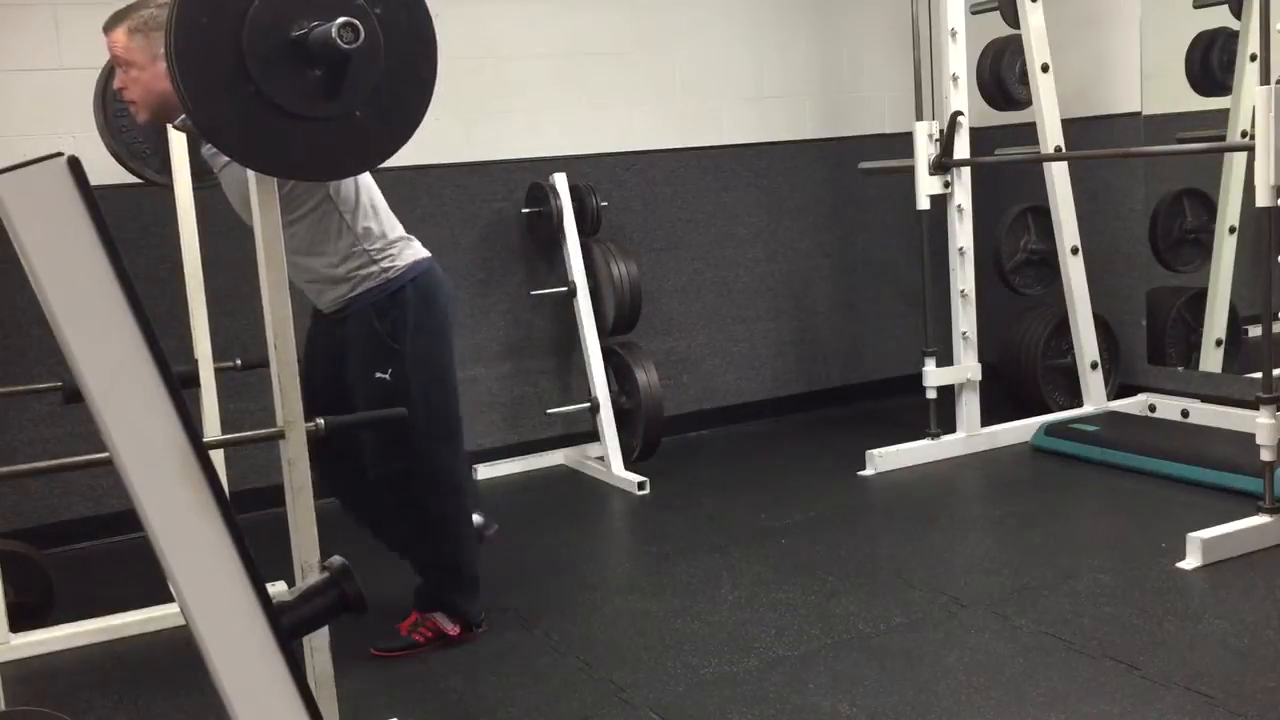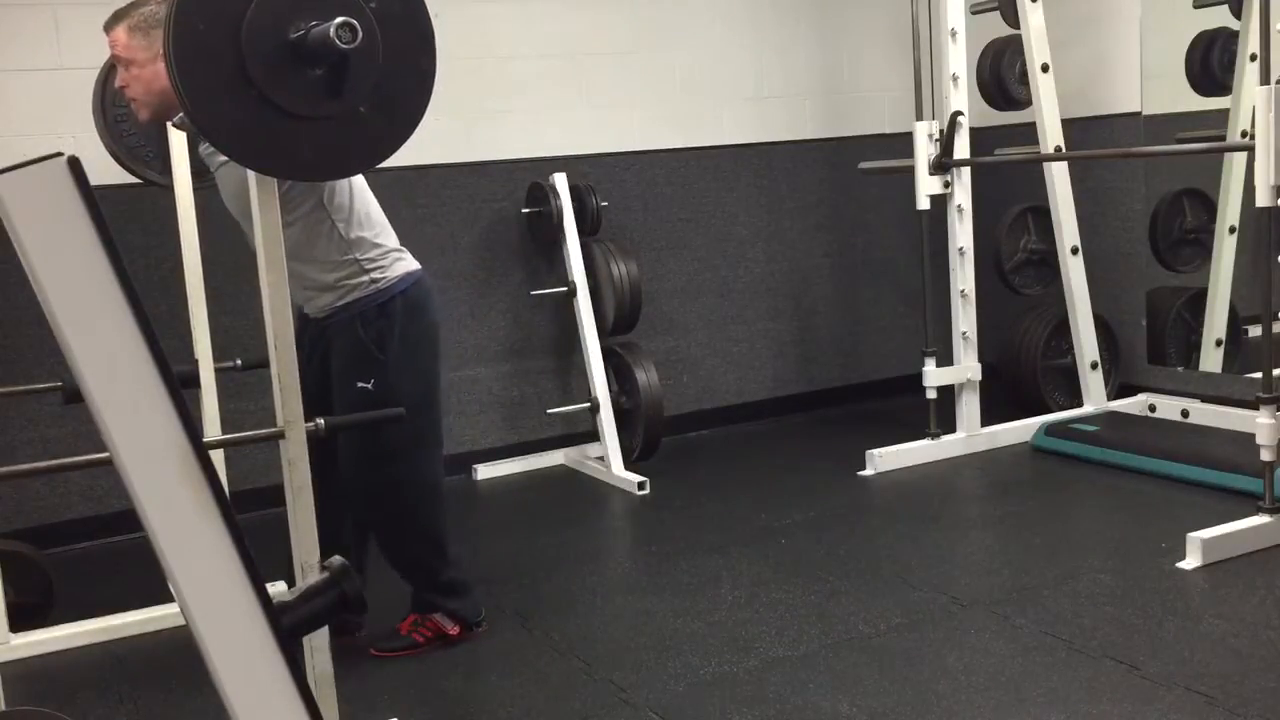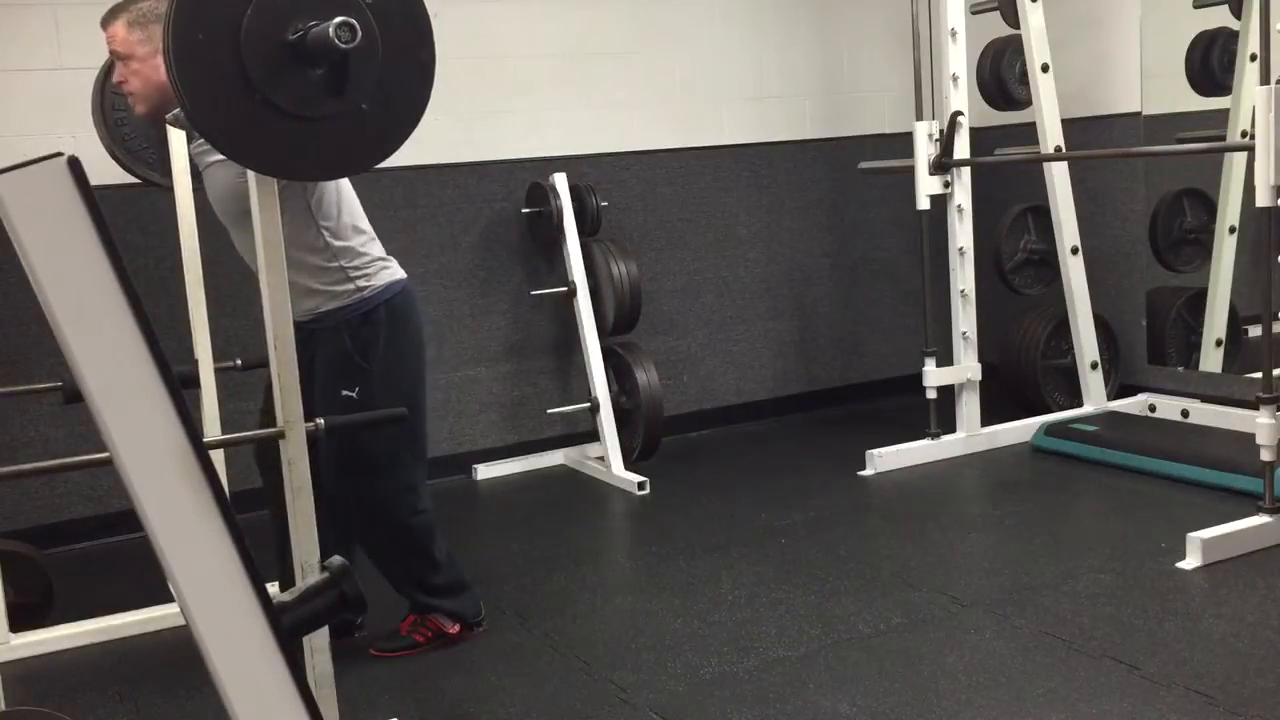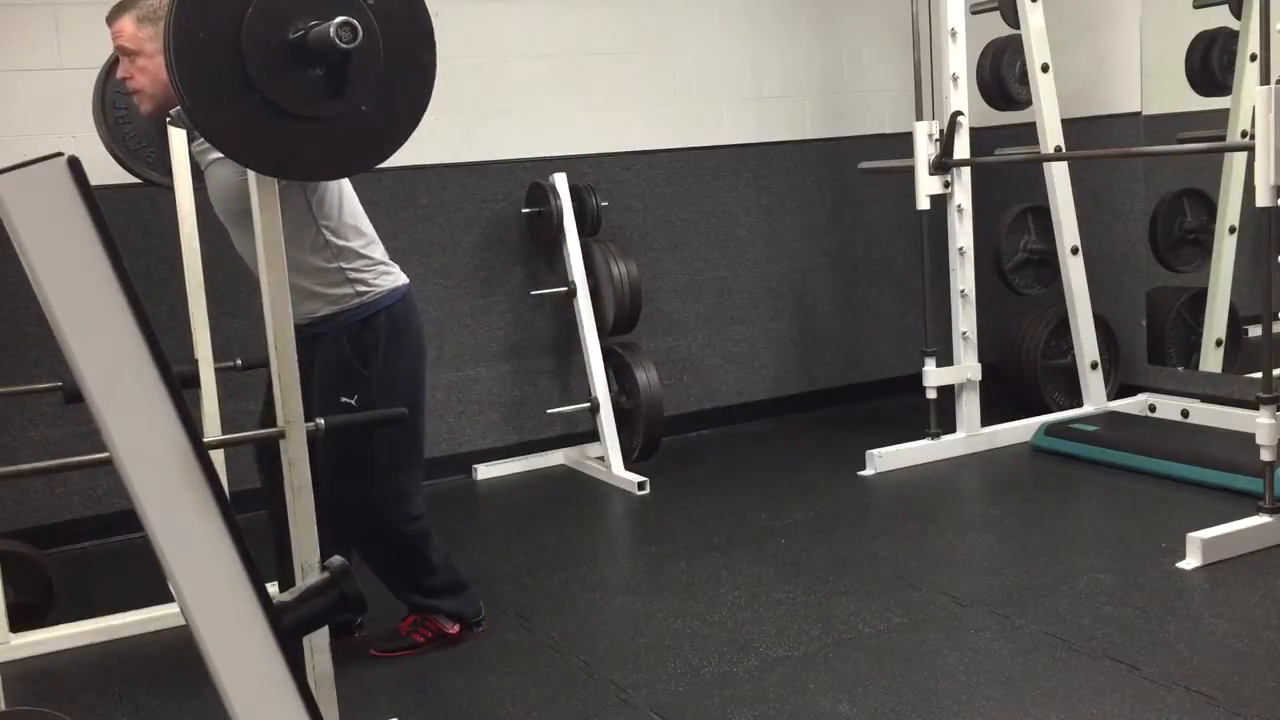
dt=0.5s
person 1, frame 1
right shoulder: (209, 126)
left hip: (393, 295)
right hip: (344, 302)
left knee: (411, 455)
right knee: (328, 447)
left ankle: (450, 607)
right ankle: (457, 529)
person 1, frame 2
right shoulder: (208, 126)
left hip: (381, 307)
right hip: (327, 310)
left knee: (386, 470)
right knee: (317, 461)
left ankle: (447, 608)
person 1, frame 3
right shoulder: (202, 128)
left hip: (364, 315)
right hip: (314, 319)
left knee: (373, 478)
right knee: (290, 464)
left ankle: (449, 607)
person 1, frame 4
right shoulder: (204, 128)
left hip: (365, 321)
right hip: (313, 324)
left knee: (365, 485)
right knee: (288, 469)
left ankle: (448, 607)
